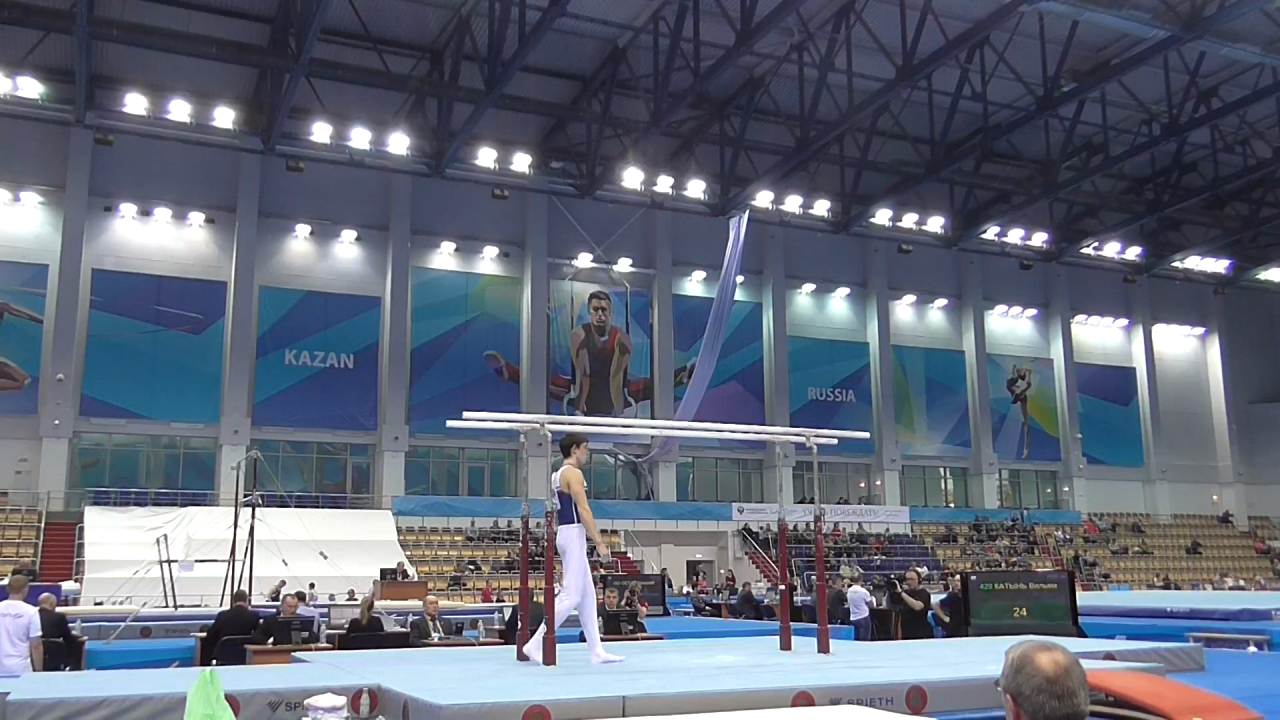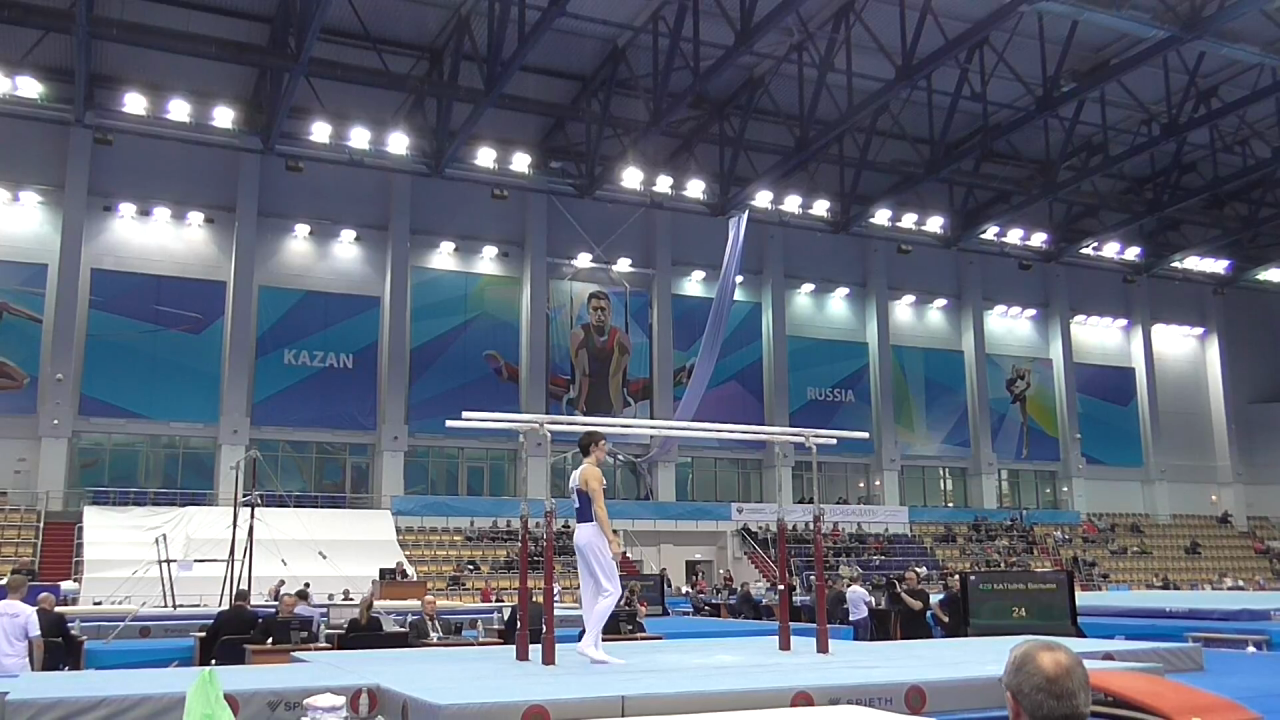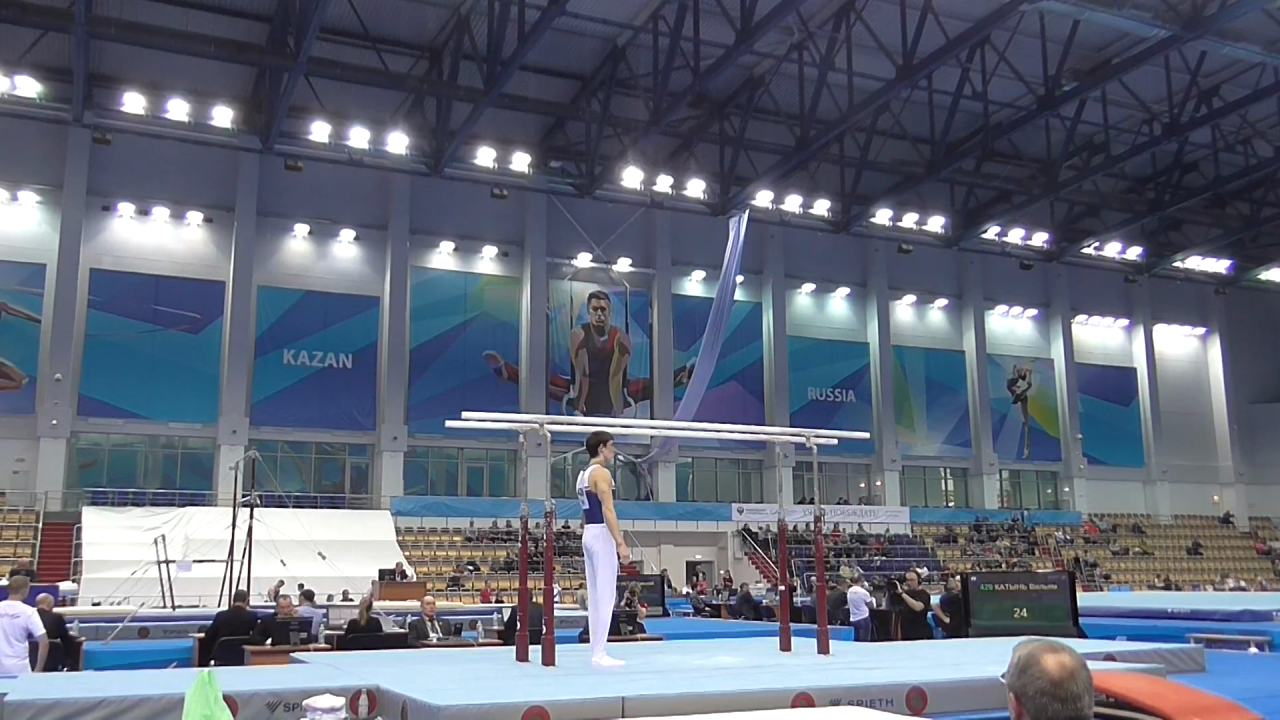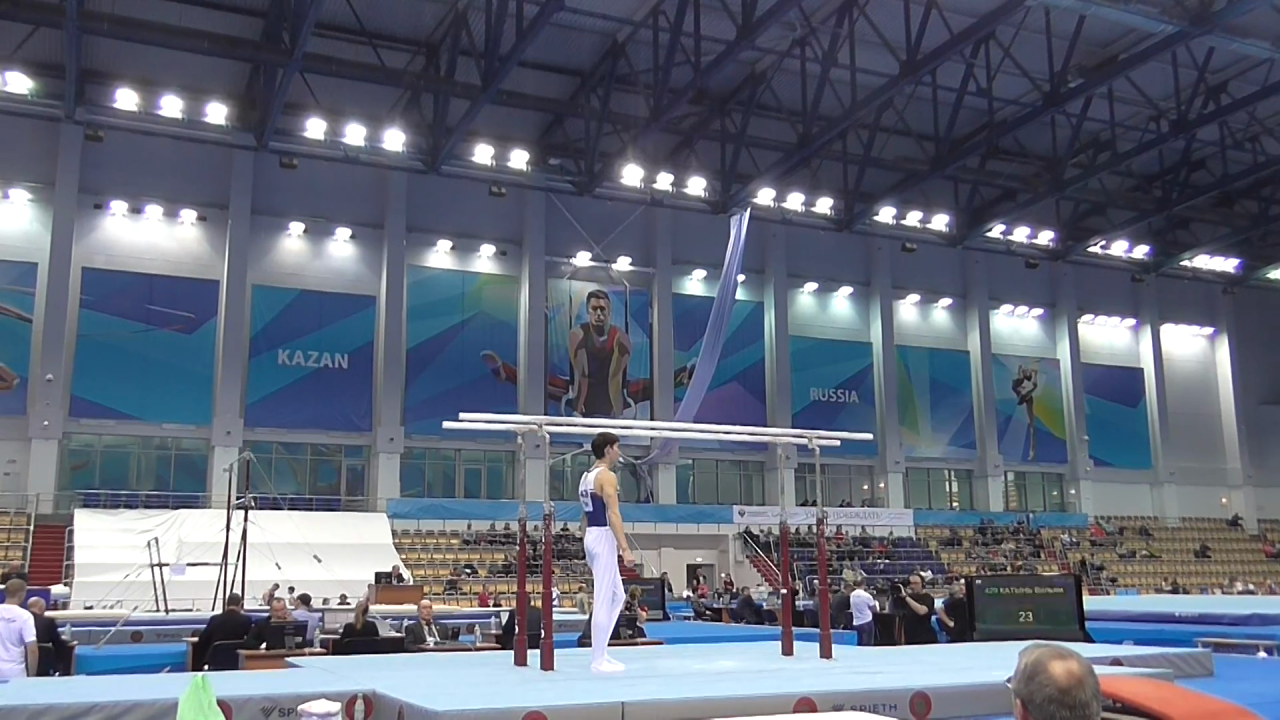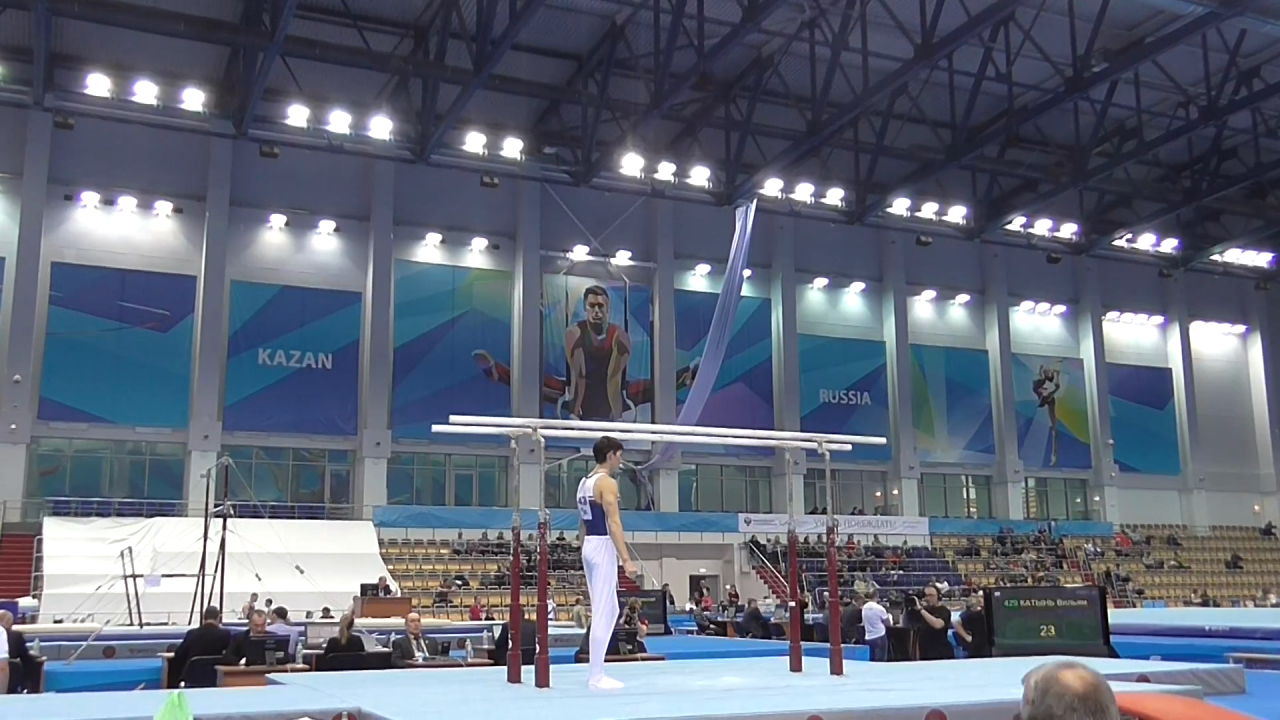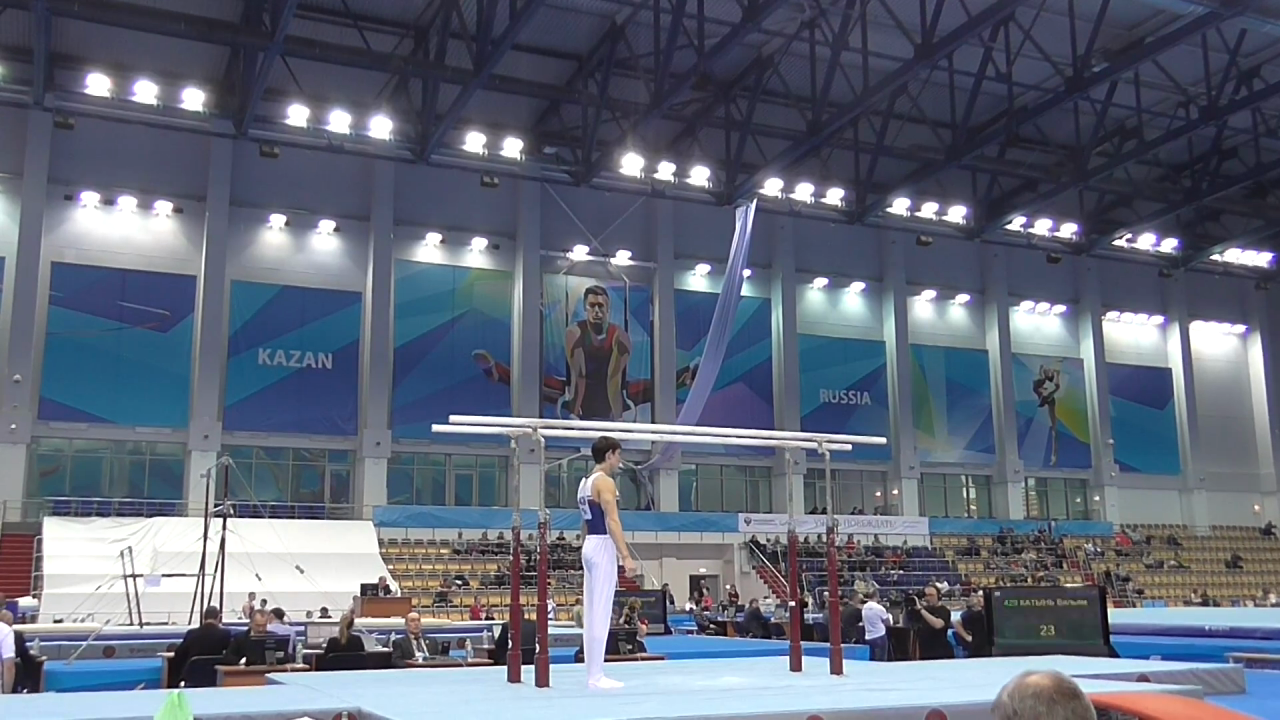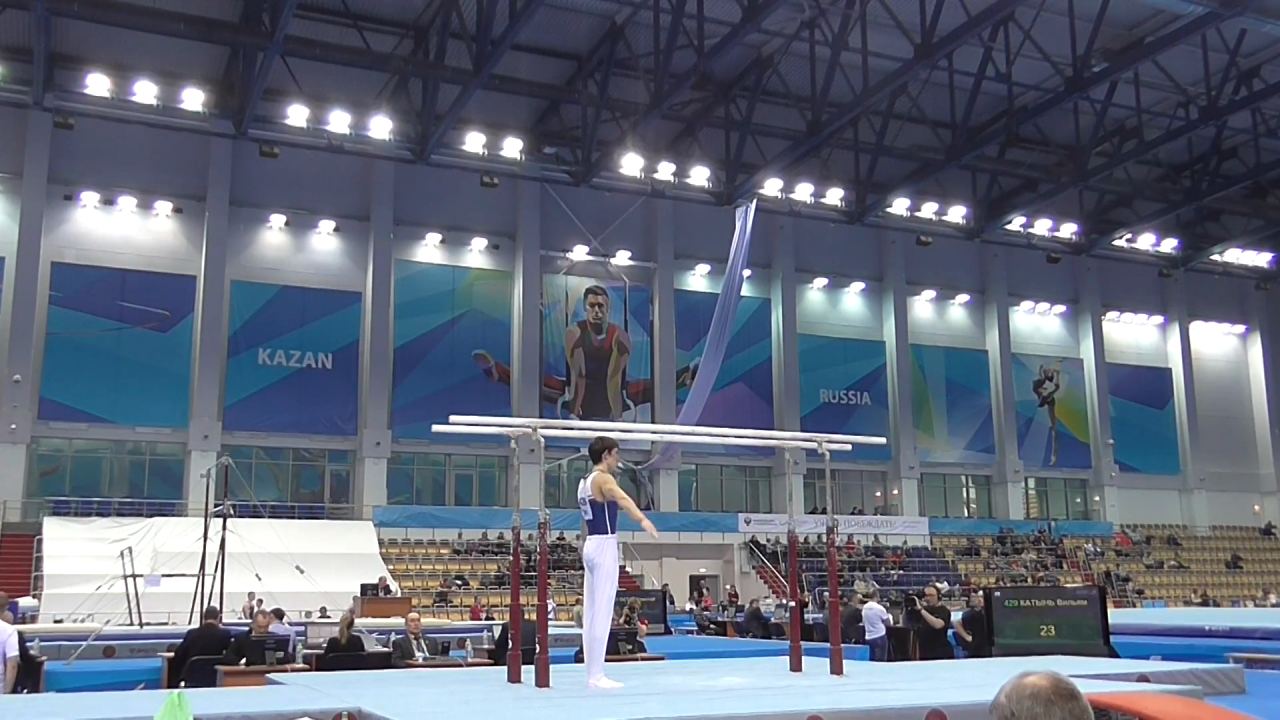
dt=0.3s
person 1, frame 1
left shoulder: (558, 475)
right shoulder: (573, 472)
right elbow: (584, 510)
right wrist: (600, 542)
left hip: (565, 534)
right hip: (574, 535)
left knee: (587, 595)
right knee: (571, 596)
left ankle: (596, 651)
right ankle: (536, 643)
person 1, frame 2
left shoulder: (576, 473)
right shoulder: (592, 471)
right elbow: (599, 508)
right wrist: (612, 540)
left hip: (580, 533)
right hip: (592, 533)
left knee: (591, 596)
right knee: (612, 590)
left ankle: (595, 649)
right ankle: (588, 641)
person 1, frame 3
left shoulder: (583, 475)
right shoulder: (602, 473)
right elbow: (608, 510)
right wrist: (621, 543)
left hip: (588, 534)
right hip: (601, 535)
left knee: (598, 597)
right knee: (605, 597)
left ankle: (598, 651)
right ankle: (599, 654)
person 1, frame 4
left shoulder: (586, 477)
right shoulder: (607, 476)
right elbow: (613, 514)
right wrist: (625, 548)
left hip: (590, 536)
right hip: (603, 537)
left knee: (616, 597)
right knee: (603, 601)
left ankle: (601, 652)
right ankle: (598, 660)
person 1, frame 5
left shoulder: (584, 482)
right shoulder: (607, 482)
right elbow: (614, 522)
right wrist: (626, 558)
left hip: (588, 546)
right hip: (603, 547)
left knee: (609, 611)
right knee: (603, 614)
left ankle: (597, 670)
right ankle: (596, 676)
person 1, frame 6
left shoulder: (585, 482)
right shoulder: (604, 481)
right elbow: (612, 520)
right wrist: (625, 555)
left hip: (589, 545)
right hip: (603, 546)
left knee: (592, 613)
right knee: (601, 614)
left ankle: (594, 673)
right ankle: (596, 676)
person 1, frame 7
left shoulder: (586, 482)
right shoulder: (602, 478)
right elbow: (622, 499)
right wrist: (642, 519)
left hip: (590, 545)
right hip: (604, 545)
left knee: (593, 612)
right knee: (603, 612)
left ankle: (592, 672)
right ankle: (596, 675)
